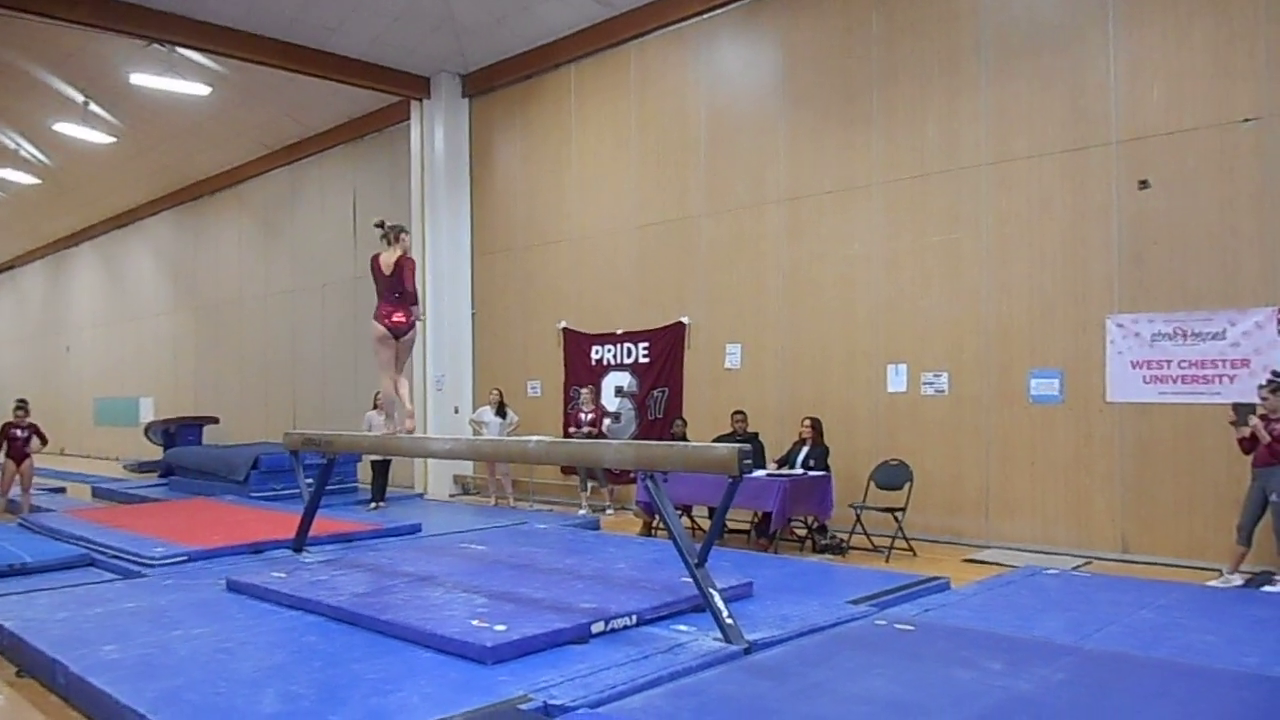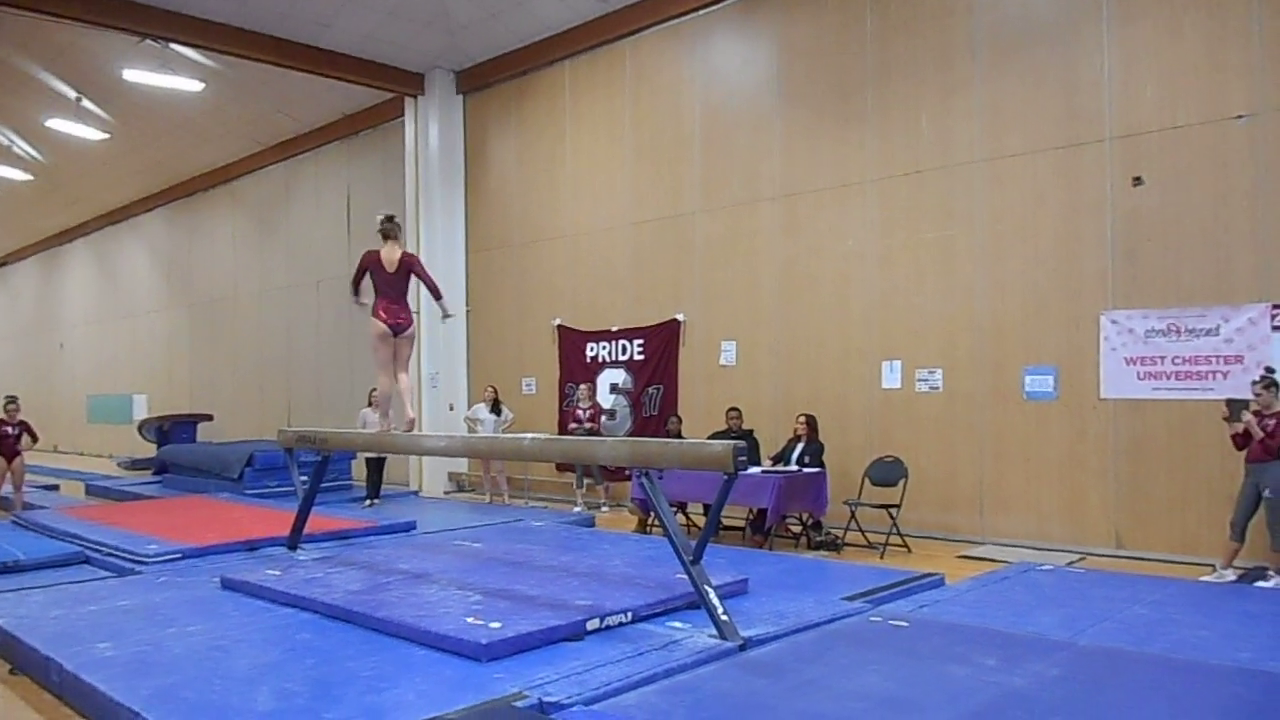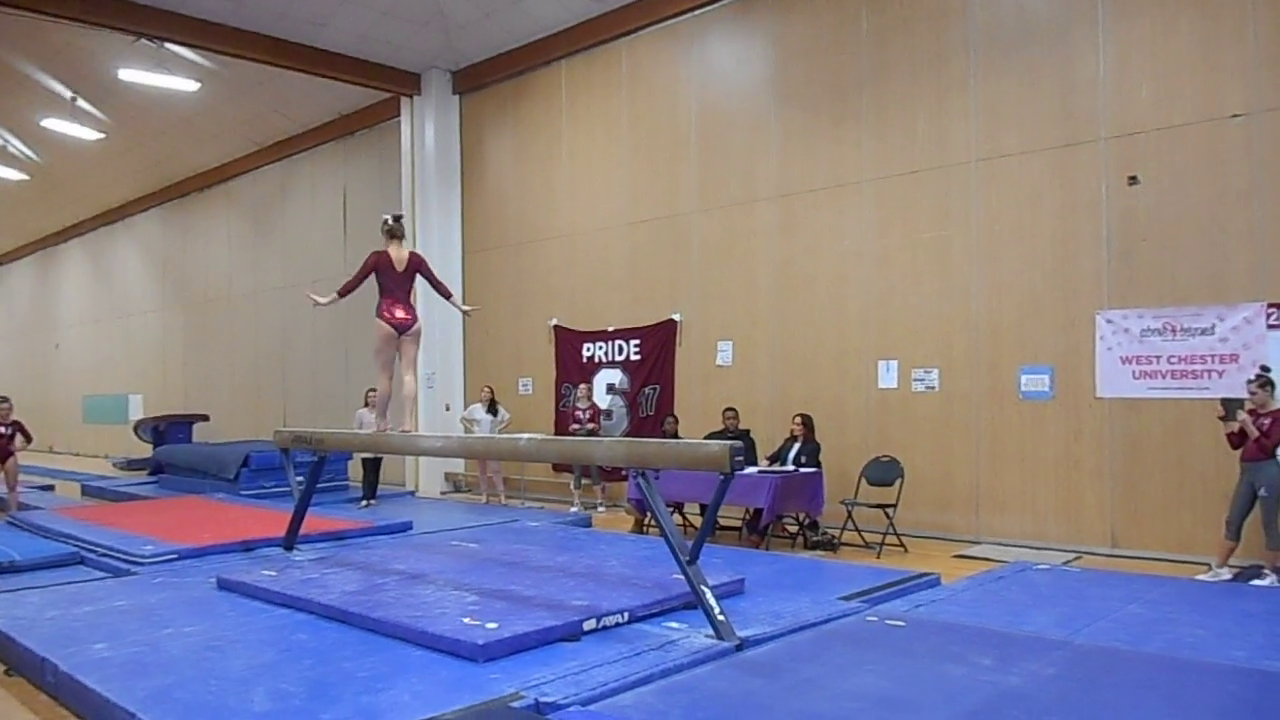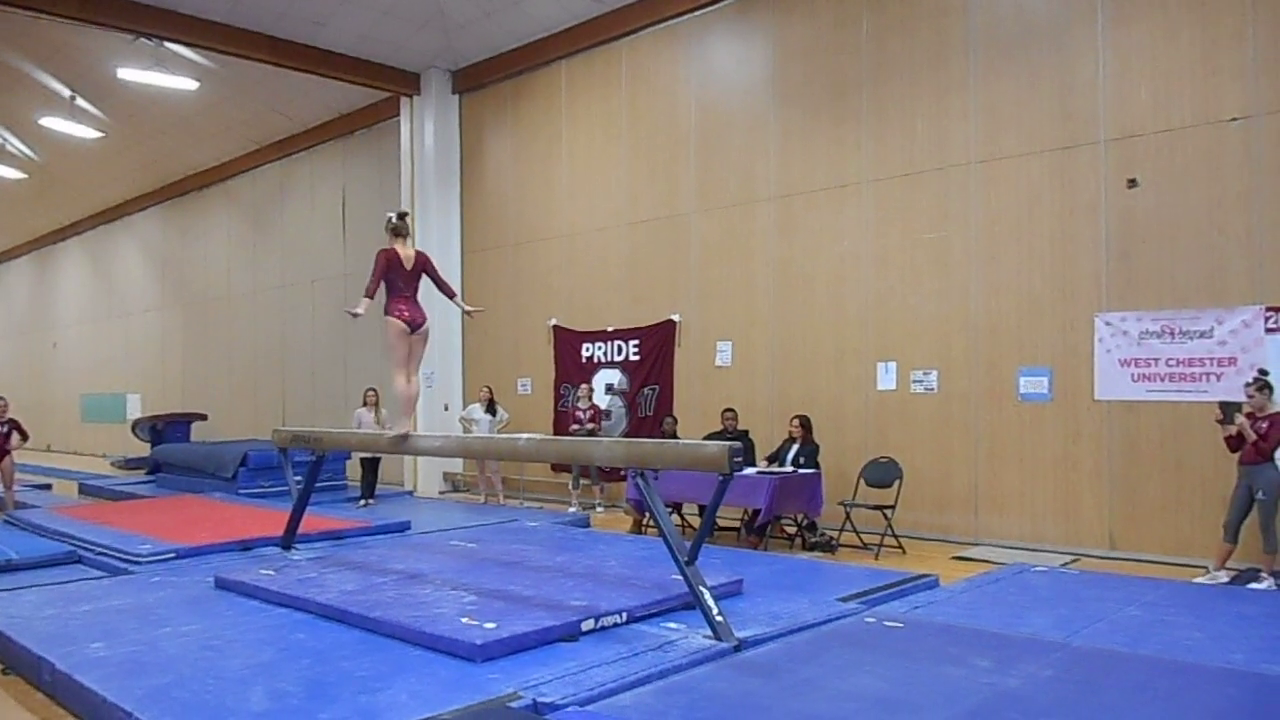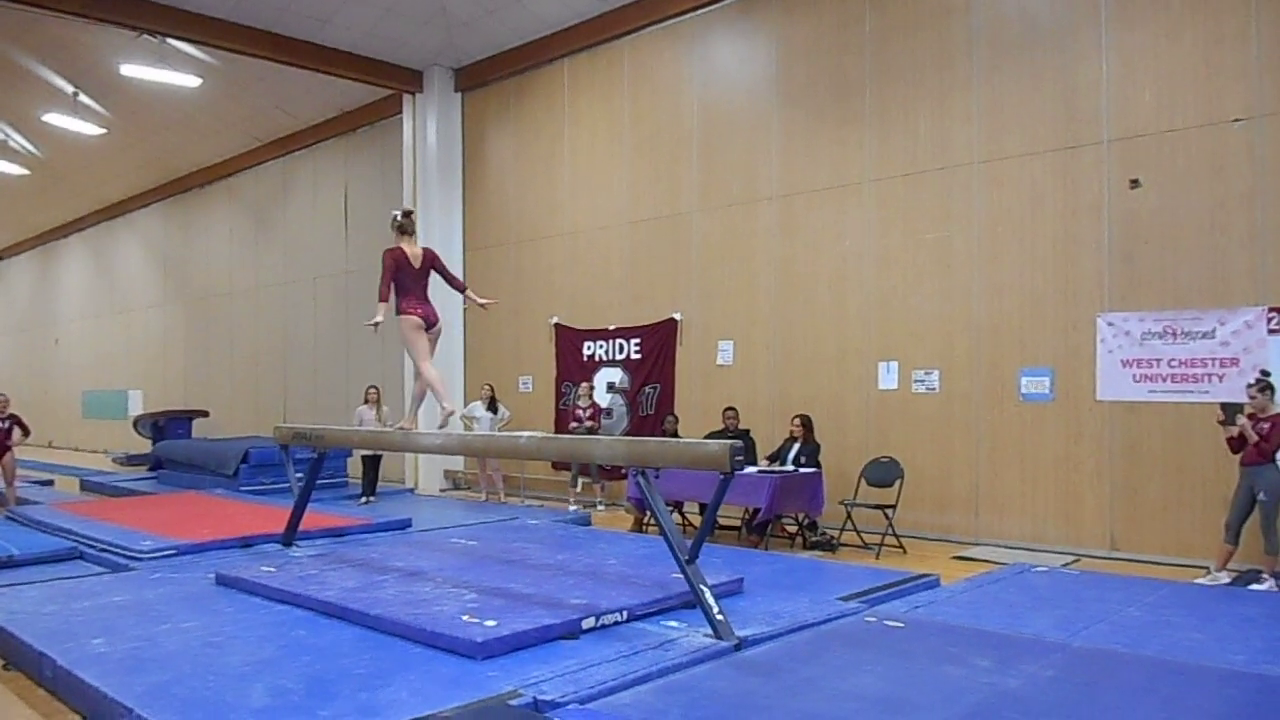
dt=0.2s
person 1, frame 1
right shoulder: (1262, 419)
right elbow: (1247, 449)
left wrist: (1260, 431)
right wrist: (1239, 428)
right hip: (1258, 477)
right knee: (1244, 526)
right ankle: (1231, 574)
person 1, frame 2
right shoulder: (1255, 414)
right elbow: (1240, 445)
left wrist: (1253, 427)
right wrist: (1232, 424)
right hip: (1251, 473)
right knee: (1238, 522)
right ankle: (1224, 569)
person 1, frame 3
right shoulder: (1251, 413)
right elbow: (1235, 444)
left wrist: (1248, 426)
right wrist: (1227, 423)
right hip: (1247, 472)
right knee: (1233, 520)
right ankle: (1220, 568)
person 1, frame 4
right shoulder: (1249, 417)
right elbow: (1234, 447)
left wrist: (1246, 429)
right wrist: (1225, 426)
right hip: (1244, 475)
right knee: (1231, 523)
right ankle: (1217, 571)
person 1, frame 5
right shoulder: (1250, 417)
right elbow: (1235, 448)
left wrist: (1248, 430)
right wrist: (1227, 427)
right hip: (1246, 476)
right knee: (1232, 524)
right ankle: (1218, 572)
person 2, frame 1
left shoulder: (375, 260)
right shoulder: (406, 261)
right elbow: (410, 290)
right wrist: (416, 314)
left hip: (382, 321)
right hip: (404, 321)
left knee: (387, 376)
right knee: (399, 372)
left ankle: (392, 424)
right ankle: (408, 408)
person 2, frame 2
left shoulder: (370, 257)
right shoulder: (409, 259)
left elbow: (355, 283)
right elbow: (430, 285)
left wrist: (358, 299)
right wrist: (444, 310)
left hip: (381, 318)
right hip: (404, 318)
left knee: (385, 374)
right knee: (402, 371)
left ankle: (385, 422)
right ankle: (409, 412)
person 2, frame 3
left shoulder: (378, 257)
right shoulder: (415, 258)
left elbow: (356, 282)
right elbow: (436, 284)
left wrist: (329, 300)
right wrist: (460, 306)
left hip: (386, 318)
right hip: (409, 318)
left knee: (385, 375)
right knee: (409, 373)
left ankle: (382, 422)
right ankle: (408, 421)
person 2, frame 4
left shoulder: (385, 255)
right shoulder: (420, 257)
left elbow: (375, 282)
right elbow: (441, 283)
left wrist: (362, 308)
right wrist: (463, 306)
left hip: (397, 316)
right hip: (419, 316)
left knee: (400, 372)
right knee: (413, 374)
left ankle: (401, 423)
right ankle: (406, 422)
person 2, frame 5
left shoulder: (392, 254)
right shoulder: (428, 254)
left elbow: (385, 284)
right elbow: (451, 279)
left wrist: (380, 315)
right wrist: (475, 299)
left hip: (409, 315)
right hip: (430, 314)
left knee: (424, 366)
right knee: (421, 370)
left ankle: (446, 405)
right ankle: (409, 420)
